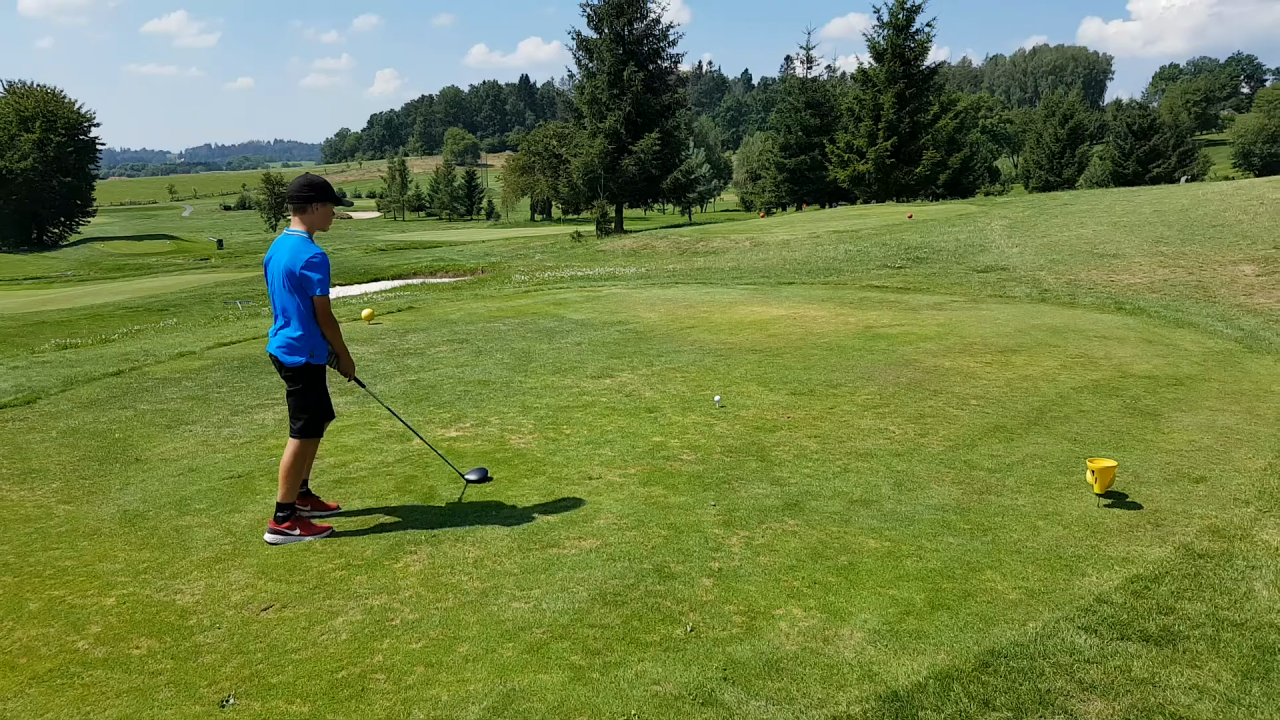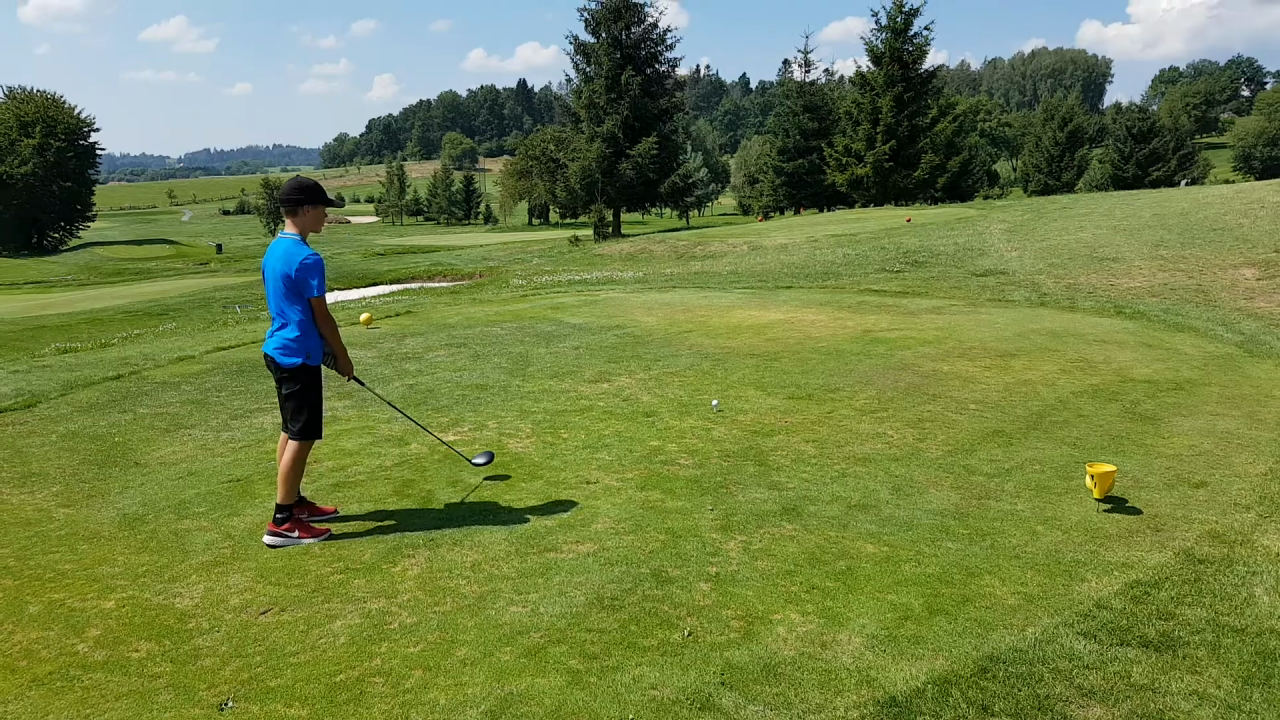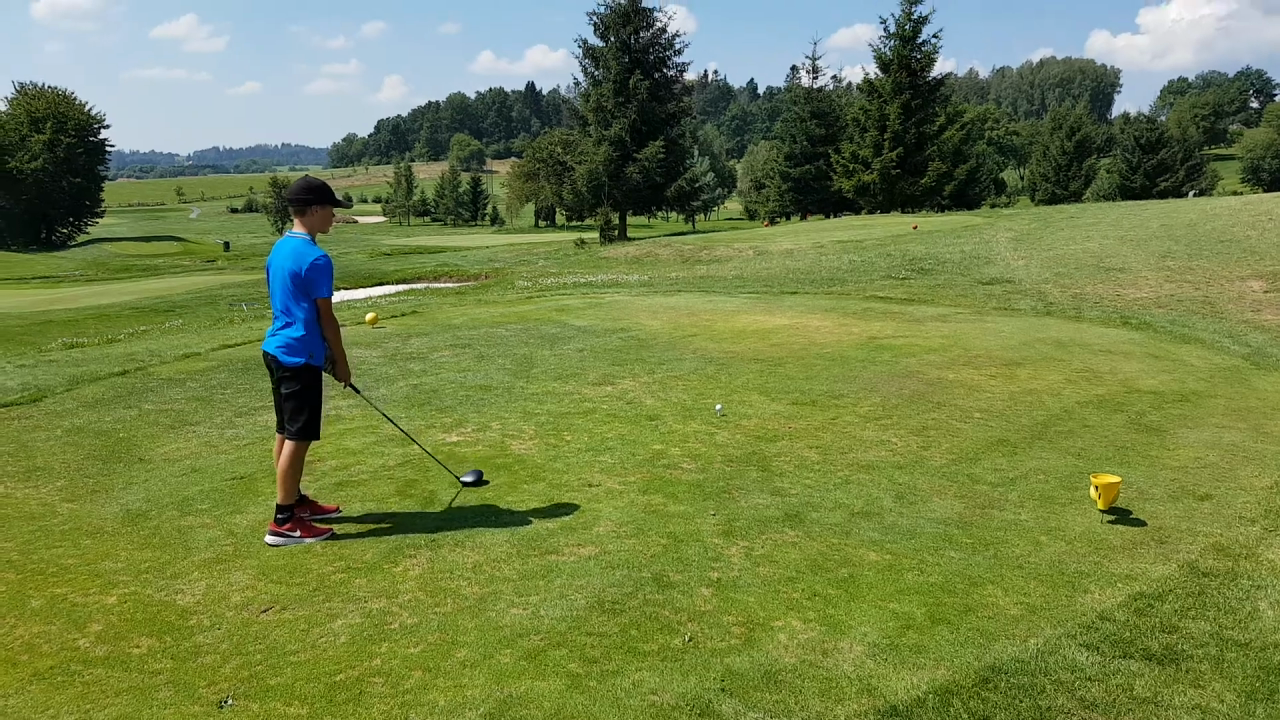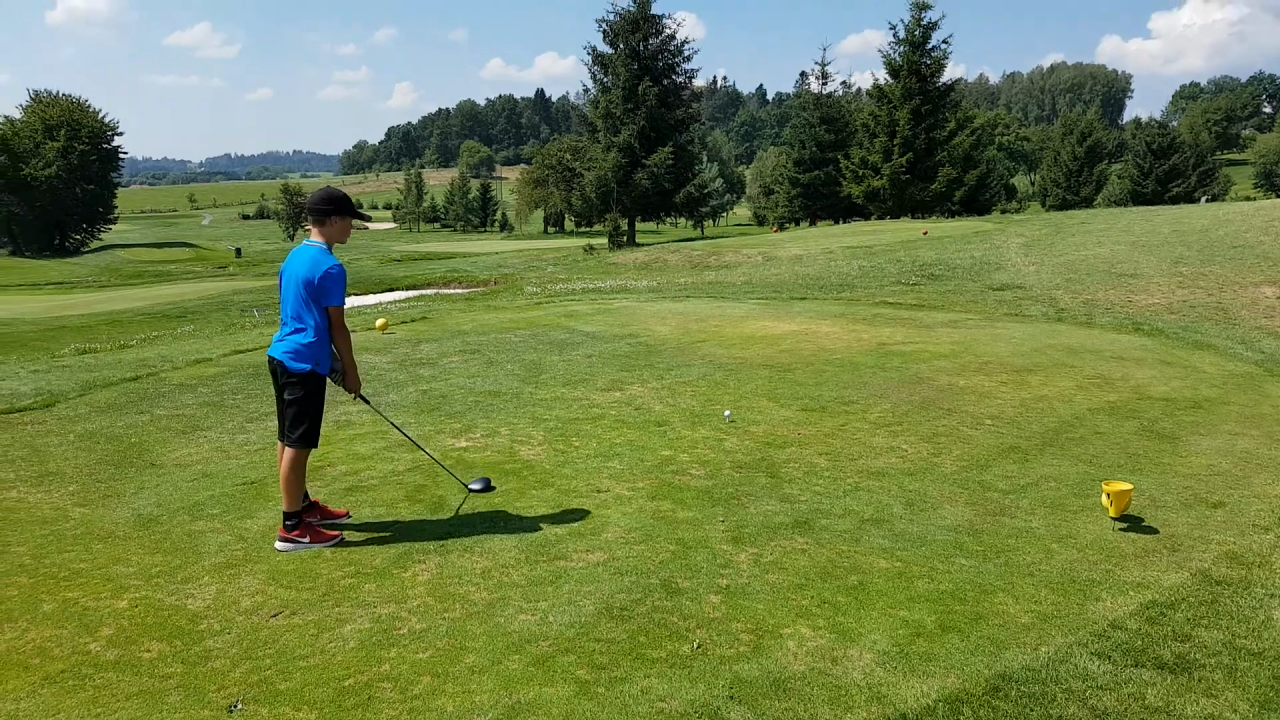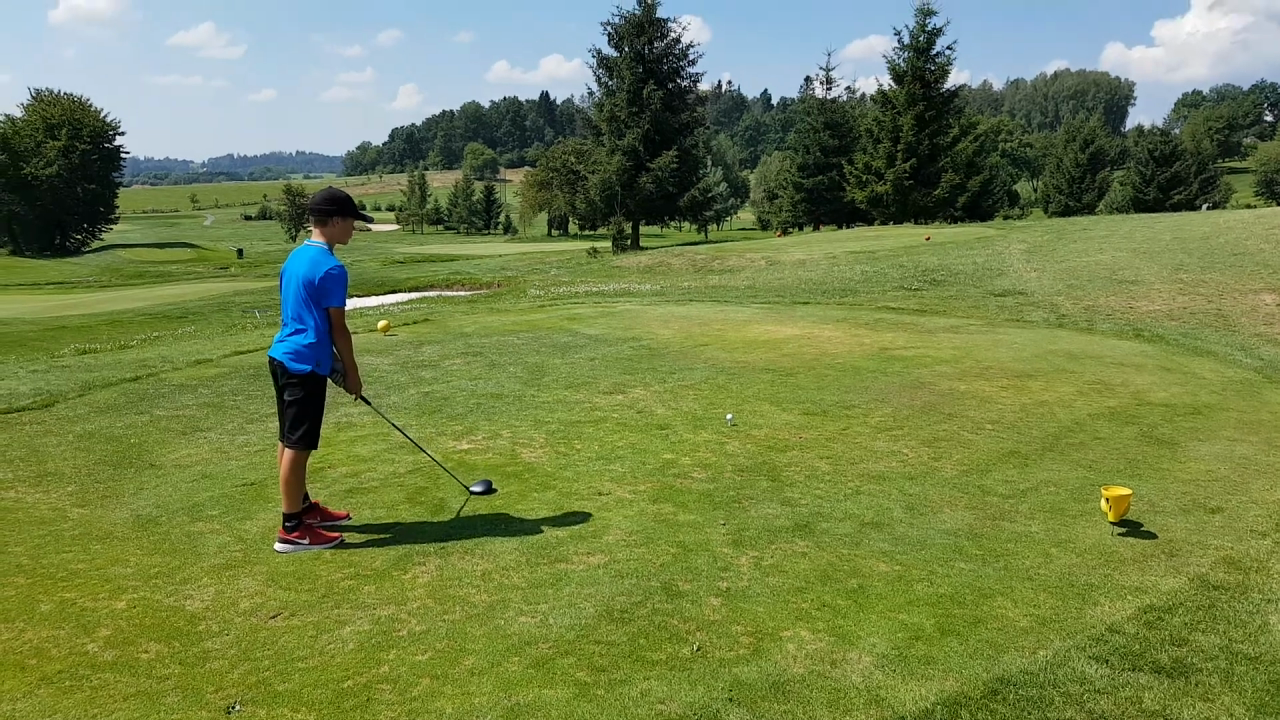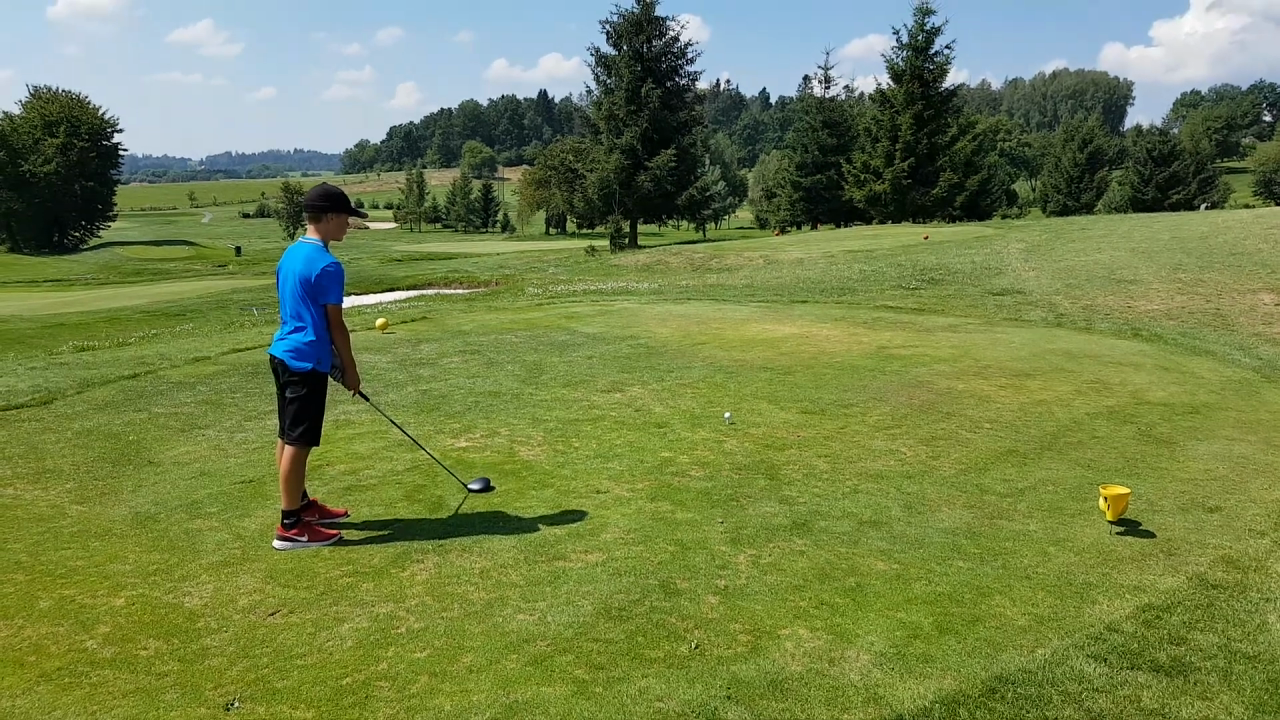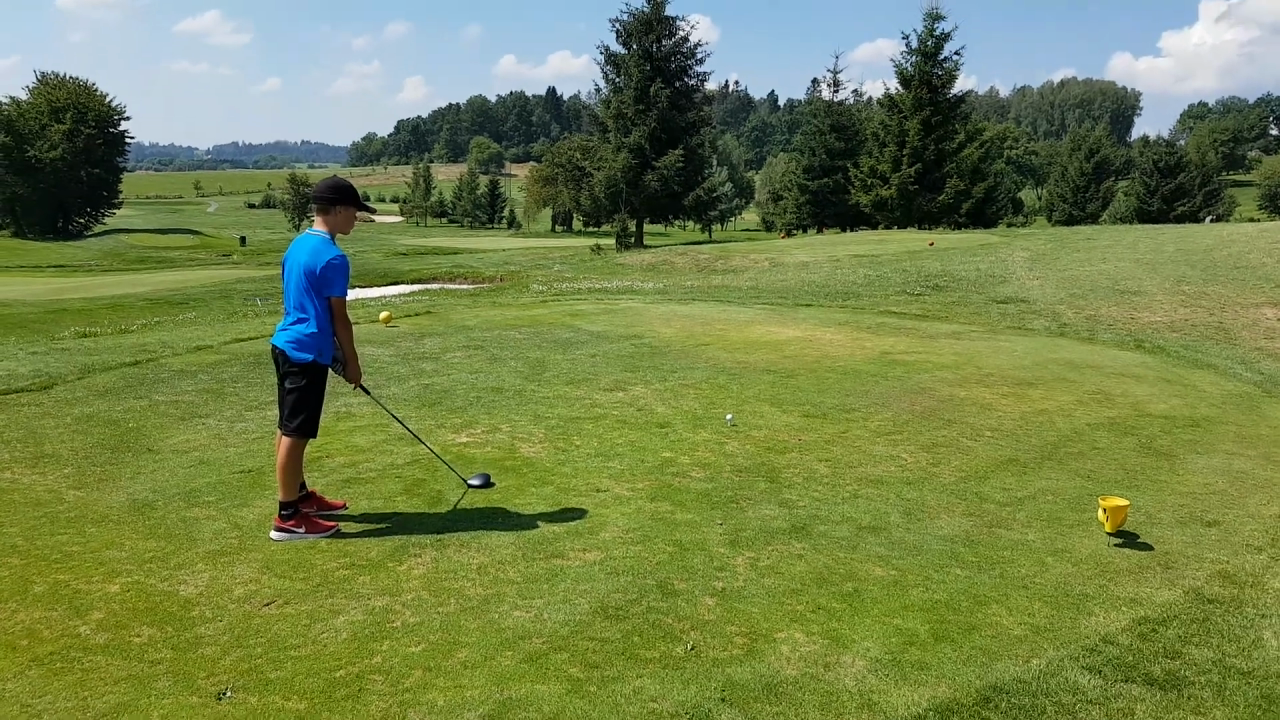
dt=0.3s
person 1, frame 1
left shoulder: (277, 247)
right shoulder: (312, 256)
right elbow: (324, 316)
left wrist: (327, 352)
right wrist: (344, 356)
left hip: (285, 346)
right hip: (303, 353)
left knee: (318, 420)
right knee: (303, 433)
left ankle: (301, 495)
right ankle: (282, 520)
person 1, frame 2
left shoulder: (274, 251)
right shoulder: (306, 258)
right elbow: (321, 316)
left wrist: (323, 349)
right wrist: (341, 355)
left hip: (278, 349)
right hip: (298, 356)
left knee: (292, 432)
right knee: (301, 437)
left ankle: (293, 502)
right ankle: (281, 523)
person 1, frame 3
left shoulder: (279, 249)
right shoulder: (315, 258)
right elbow: (325, 317)
left wrist: (323, 350)
right wrist: (340, 361)
left hip: (277, 349)
right hip: (299, 356)
left knee: (286, 432)
right knee: (298, 437)
left ankle: (295, 500)
right ankle: (283, 522)
person 1, frame 4
left shoulder: (294, 257)
right shoulder: (330, 267)
right elbow: (337, 326)
left wrist: (332, 360)
right wrist: (350, 370)
left hip: (282, 355)
right hip: (304, 363)
left knee: (289, 440)
right knee: (297, 444)
left ankle: (304, 505)
right ankle: (292, 528)
person 1, frame 5
left shoulder: (295, 257)
right shoulder: (330, 268)
right elbow: (337, 328)
left wrist: (333, 361)
right wrist: (351, 371)
left hip: (283, 356)
right hip: (305, 364)
left knee: (290, 441)
right knee: (297, 446)
left ankle: (303, 507)
right ankle: (291, 529)
person 1, frame 6
left shoulder: (290, 254)
right shoulder: (326, 265)
right elbow: (335, 324)
left wrist: (332, 357)
right wrist: (350, 368)
left hip: (284, 353)
right hip: (306, 361)
left knee: (289, 437)
right knee: (297, 443)
left ankle: (302, 504)
right ankle: (290, 526)
person 1, frame 7
left shoulder: (297, 245)
right shoulder: (332, 257)
right elbow: (339, 317)
left wrist: (333, 349)
right wrist: (351, 361)
left hip: (287, 344)
right hip: (307, 353)
left knee: (288, 429)
right knee: (295, 434)
left ankle: (300, 495)
right ankle: (287, 518)
